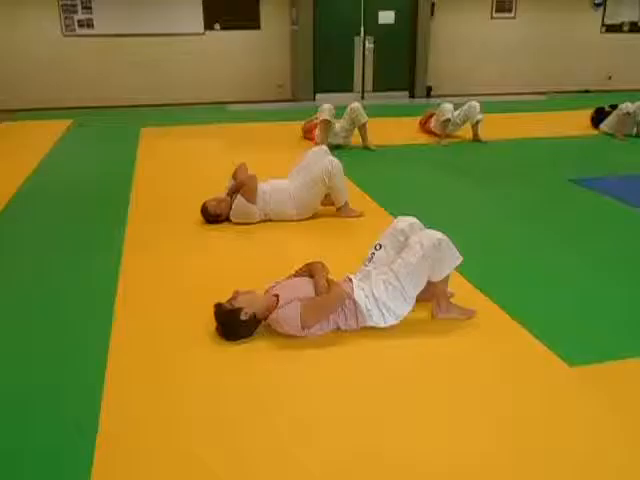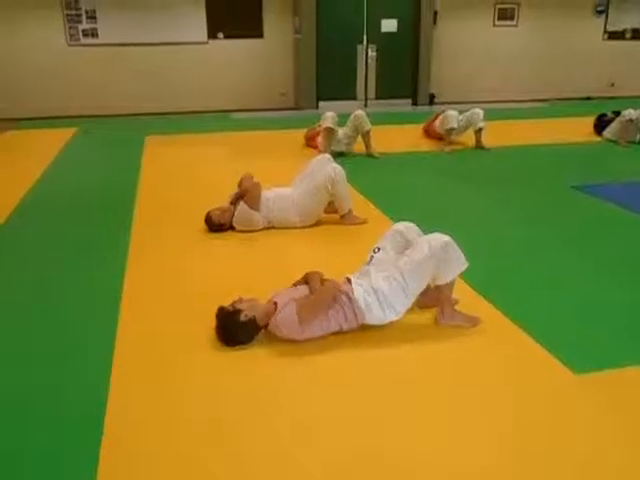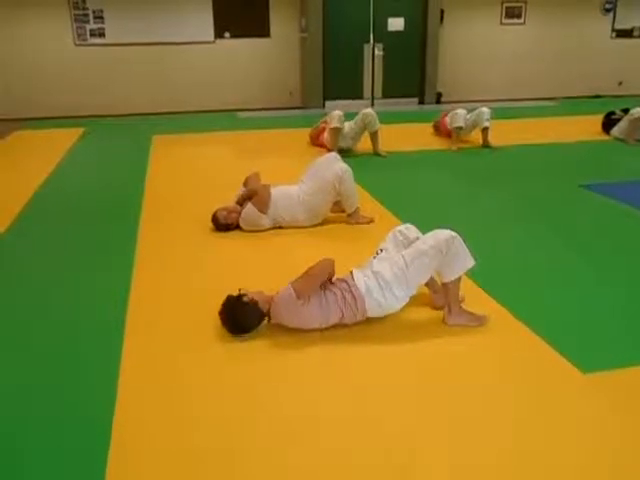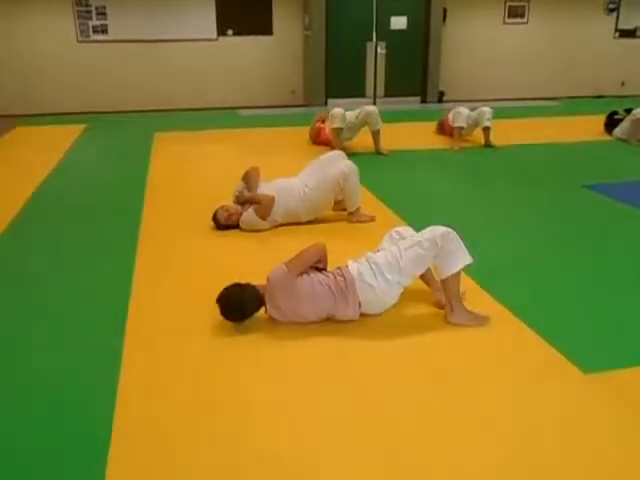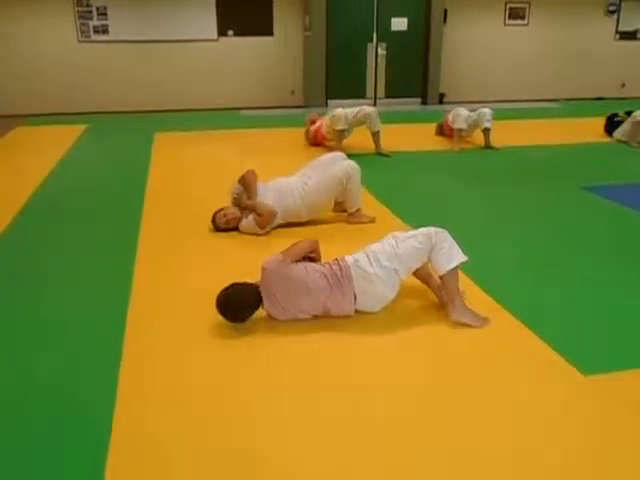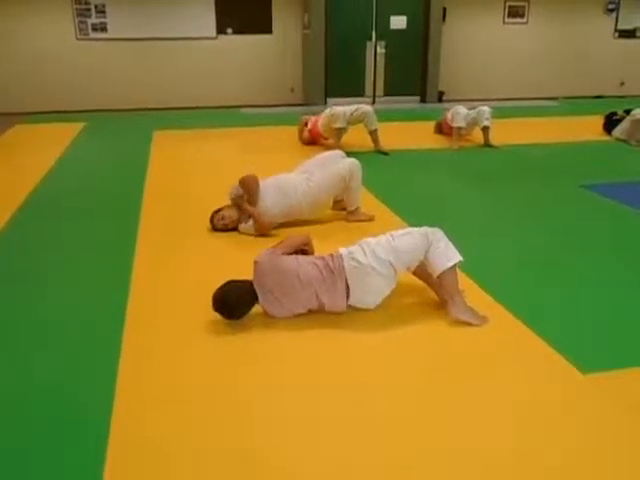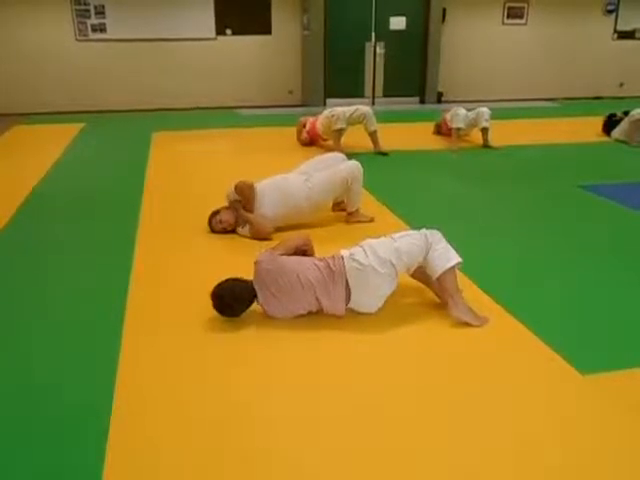
dt=0.3s
person 1, frame 1
left shoulder: (273, 294)
right shoulder: (288, 319)
left elbow: (316, 267)
right elbow: (337, 296)
left wrist: (314, 270)
right wrist: (321, 277)
left hip: (360, 283)
right hip: (377, 304)
left knee: (407, 225)
right knee: (434, 241)
left ankle: (427, 286)
right ankle: (443, 306)
person 1, frame 2
left shoulder: (276, 303)
right shoulder: (287, 322)
left elbow: (314, 277)
right elbow: (331, 289)
left wrist: (311, 281)
right wrist: (318, 284)
left hip: (359, 285)
right hip: (374, 300)
left knee: (404, 230)
right knee: (440, 244)
left ankle: (429, 293)
right ankle: (447, 313)
person 1, frame 3
left shoulder: (281, 313)
right shoulder: (286, 301)
right elbow: (326, 265)
left wrist: (320, 278)
right wrist: (322, 277)
left hip: (364, 290)
right hip: (374, 292)
left knee: (405, 231)
right knee: (446, 239)
left ankle: (438, 293)
right ankle: (454, 311)
person 1, frame 4
left shoulder: (277, 312)
right shoulder: (278, 282)
right elbow: (319, 248)
left wrist: (316, 270)
right wrist: (319, 266)
left hip: (362, 301)
right hip: (365, 282)
left knee: (401, 235)
right knee: (442, 235)
left ankle: (439, 291)
right ankle: (455, 309)
person 1, frame 5
left shoulder: (276, 311)
right shoulder: (271, 272)
right elbow: (311, 243)
left wrist: (312, 268)
left hip: (364, 299)
right hip: (360, 274)
left knee: (401, 241)
right knee: (435, 236)
left ankle: (442, 293)
right ankle: (456, 306)
person 1, frame 6
left shoulder: (273, 309)
right shoulder: (264, 266)
right elbow: (304, 238)
left hip: (357, 295)
right hip: (356, 266)
left knee: (405, 248)
right knee: (432, 236)
left ankle: (442, 290)
right ankle: (456, 303)
person 1, frame 7
left shoulder: (272, 310)
right shoulder: (265, 266)
right elbow: (304, 239)
left hip: (358, 300)
right hip: (357, 269)
left knee: (405, 252)
right knee: (431, 238)
left ankle: (443, 293)
right ankle: (456, 302)
person 2, frame 1
left shoulder: (233, 195)
right shoulder: (239, 212)
left elbow: (242, 167)
right elbow: (251, 179)
left wrist: (233, 187)
right wrist: (234, 189)
left hip: (291, 187)
right hip: (297, 201)
left knee: (321, 151)
right knee: (332, 164)
left ankle: (327, 197)
right ankle: (343, 208)
person 2, frame 2
left shoulder: (236, 203)
right shoulder: (242, 218)
left elbow: (248, 178)
right elbow: (255, 186)
left wrist: (237, 194)
right wrist: (238, 195)
left hip: (294, 195)
right hip: (301, 209)
left knee: (325, 159)
right knee: (334, 171)
left ankle: (330, 204)
right ankle: (347, 215)
person 2, frame 3
left shoulder: (243, 201)
right shoulder: (248, 219)
left elbow: (254, 176)
right elbow: (265, 190)
left wrist: (247, 193)
right wrist: (245, 197)
left hip: (300, 192)
right hip: (307, 207)
left knee: (332, 158)
right knee: (342, 170)
left ankle: (337, 204)
right ankle: (353, 215)
person 2, frame 4
left shoulder: (241, 193)
right shoulder: (248, 221)
left elbow: (253, 170)
right elbow: (269, 199)
left wrist: (250, 194)
right wrist: (250, 197)
left hip: (301, 183)
right hip: (307, 199)
left knee: (337, 156)
right knee: (347, 168)
left ankle: (339, 202)
right ankle: (354, 213)
person 2, frame 5
left shoulder: (238, 194)
right shoulder: (246, 224)
left elbow: (250, 174)
right elbow: (270, 213)
left wrist: (249, 201)
right wrist: (250, 204)
left hip: (298, 183)
right hip: (306, 198)
left knee: (339, 157)
right knee: (350, 168)
left ankle: (339, 203)
right ankle: (354, 214)
person 2, frame 6
left shoulder: (237, 194)
right shoulder: (245, 225)
left elbow: (251, 179)
right elbow: (268, 224)
right wrist: (249, 209)
left hip: (298, 178)
right hip: (307, 194)
left knee: (338, 156)
right knee: (352, 165)
left ankle: (338, 201)
right ankle: (354, 212)
person 2, frame 7
left shoulder: (234, 196)
right shoulder: (244, 228)
right elbow: (267, 231)
right wrist: (247, 214)
left hip: (296, 179)
right hip: (306, 196)
left knee: (339, 158)
right knee: (354, 168)
left ankle: (338, 203)
right ankle: (353, 213)
